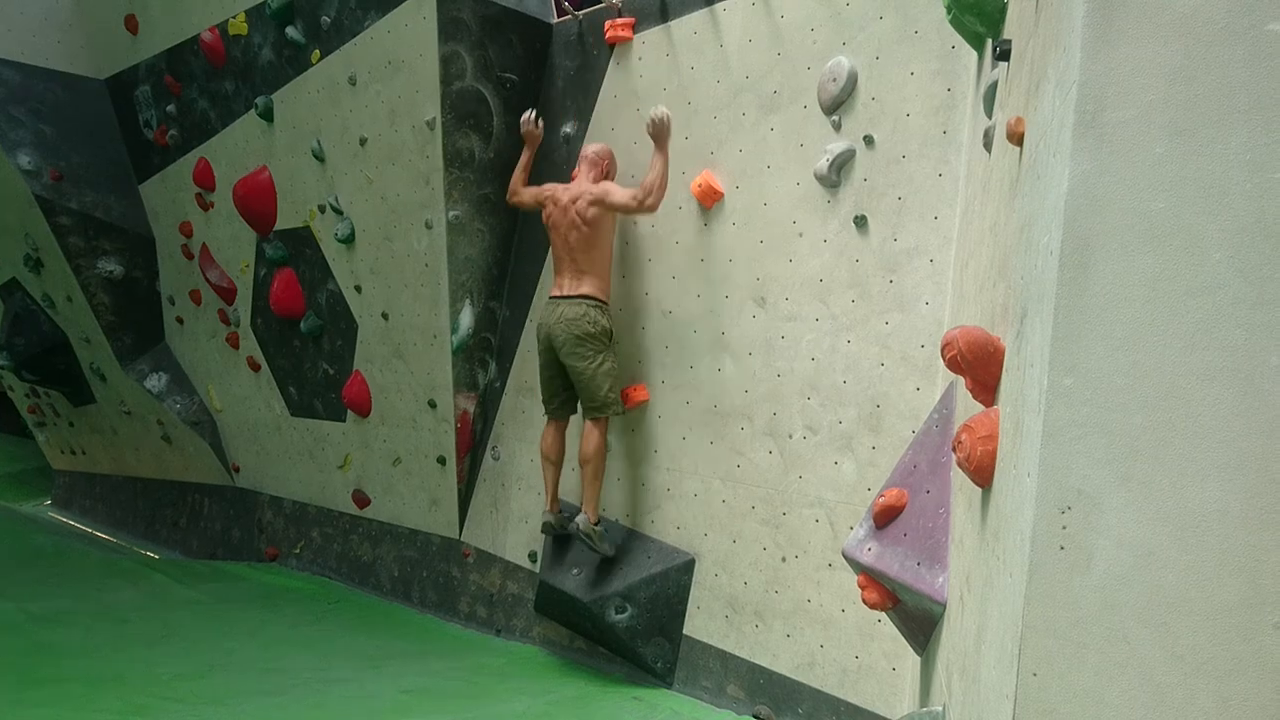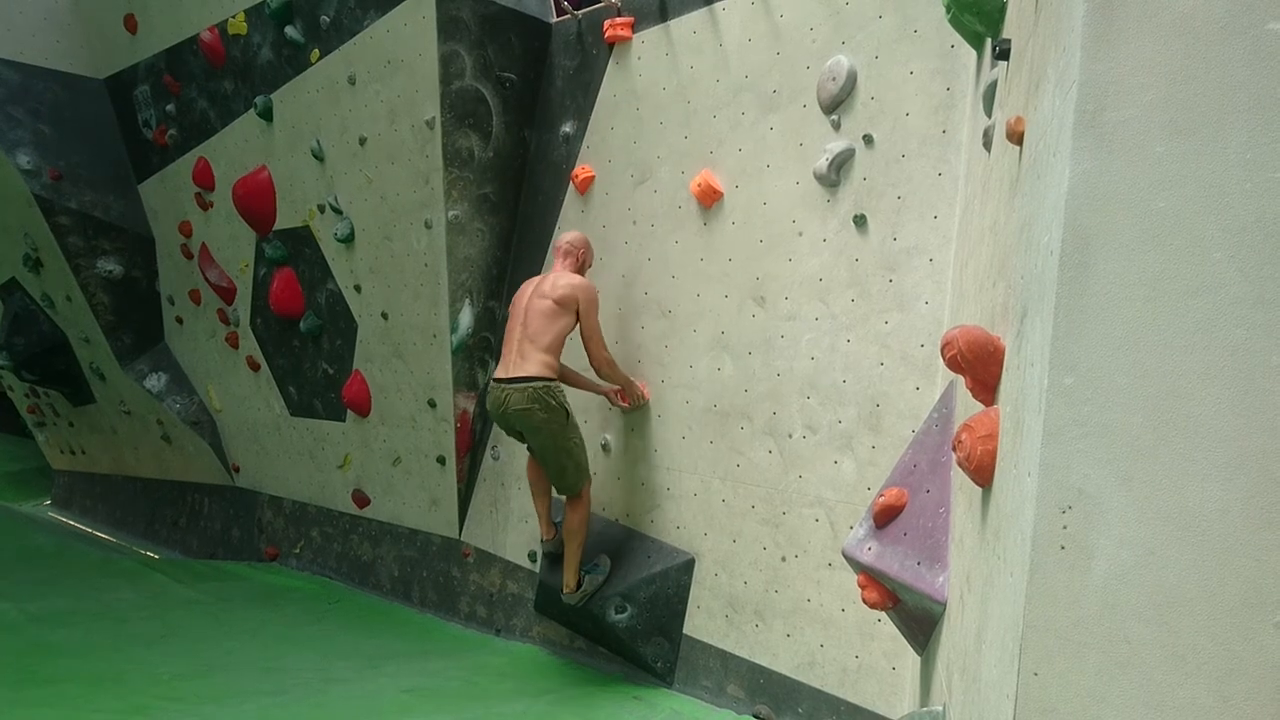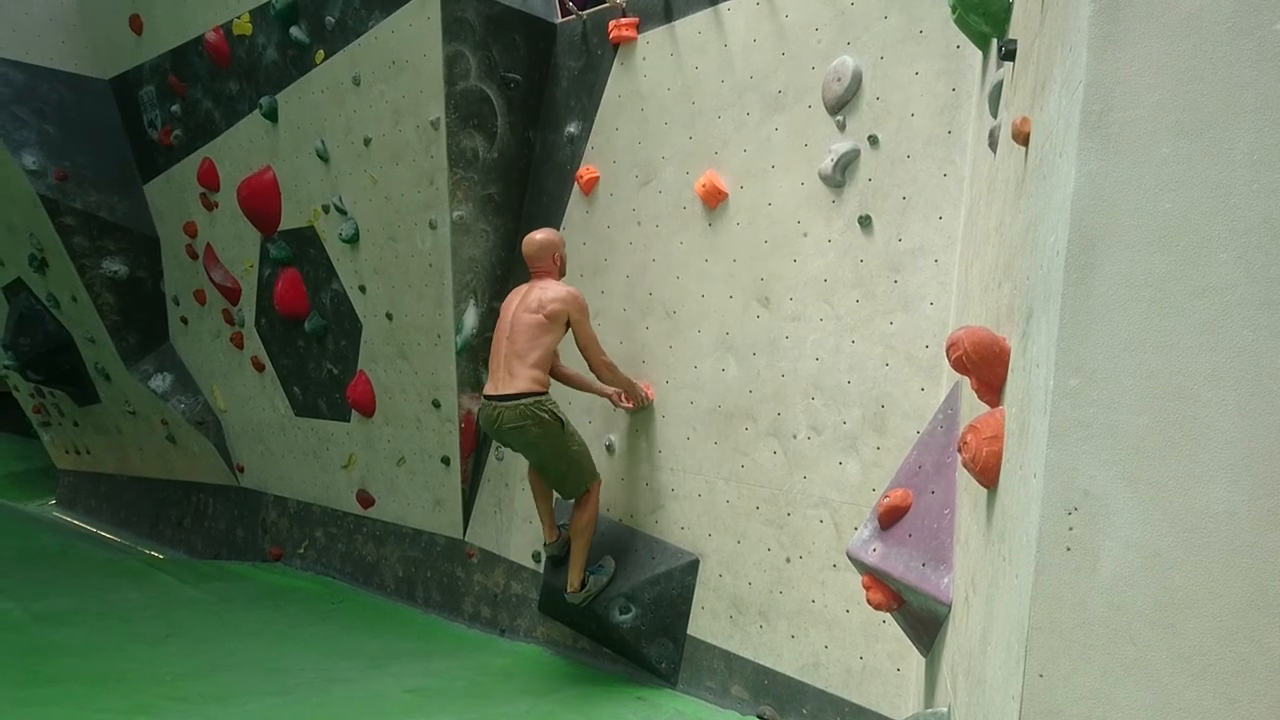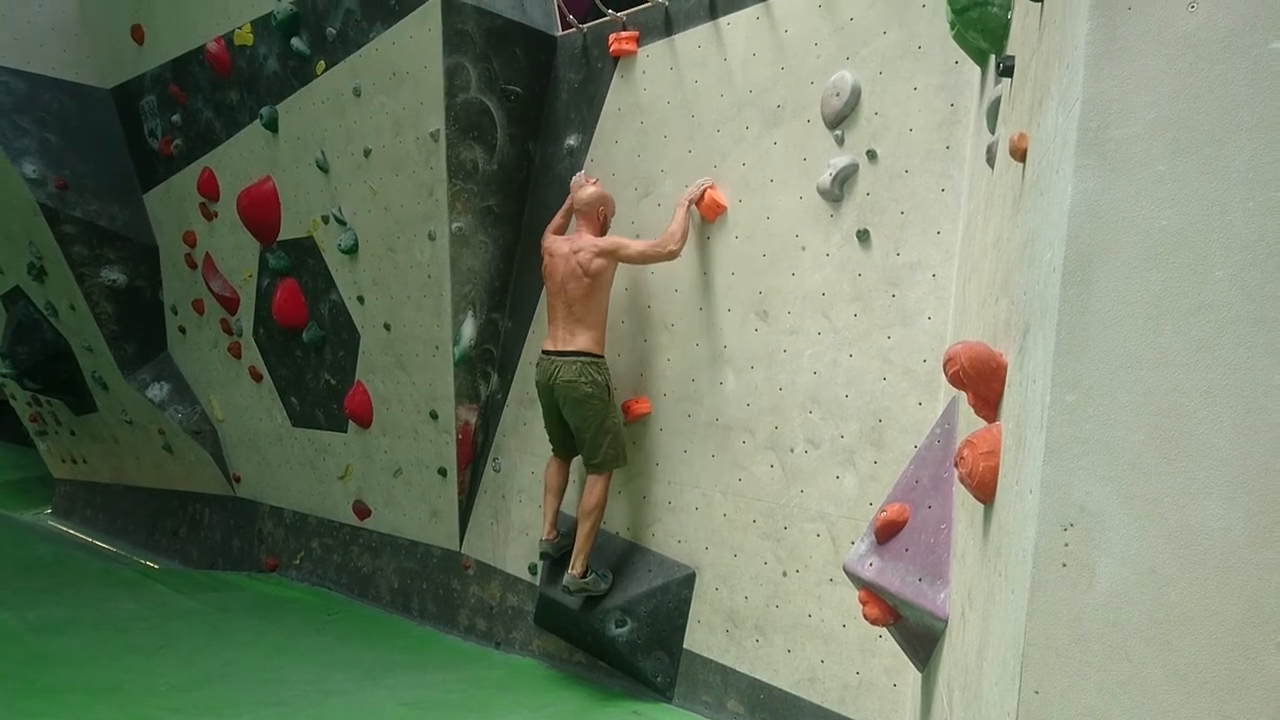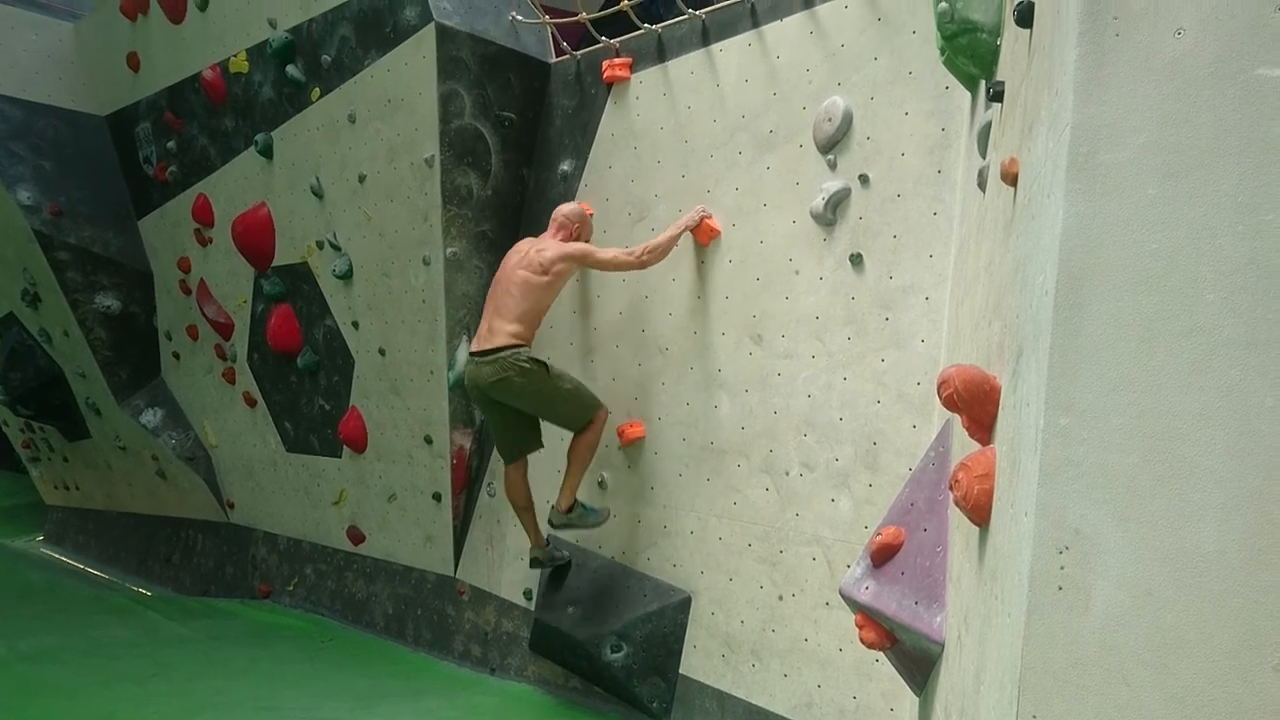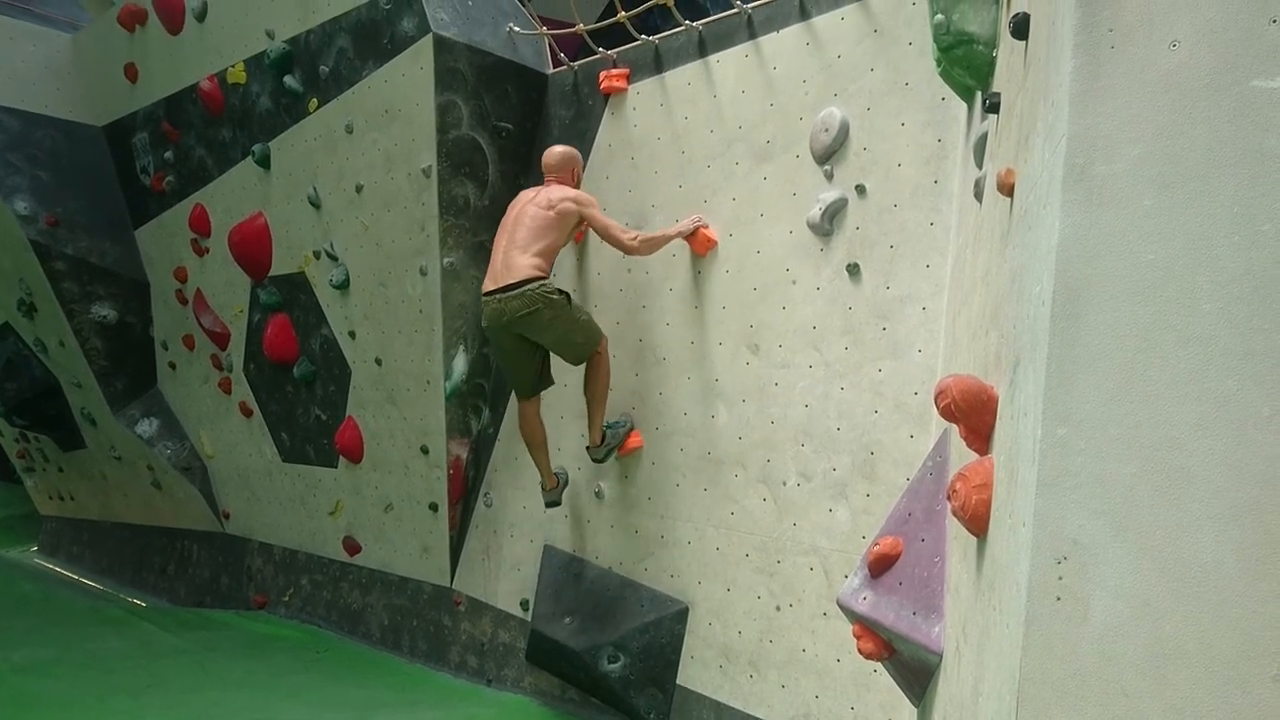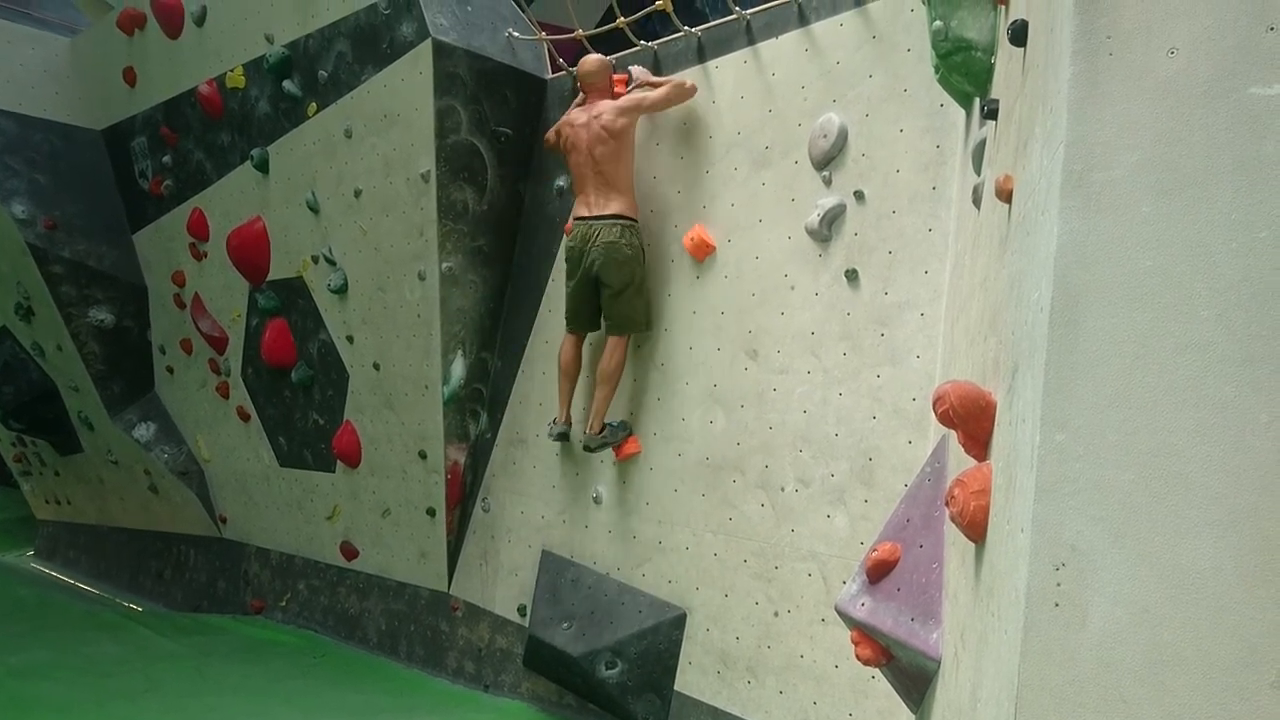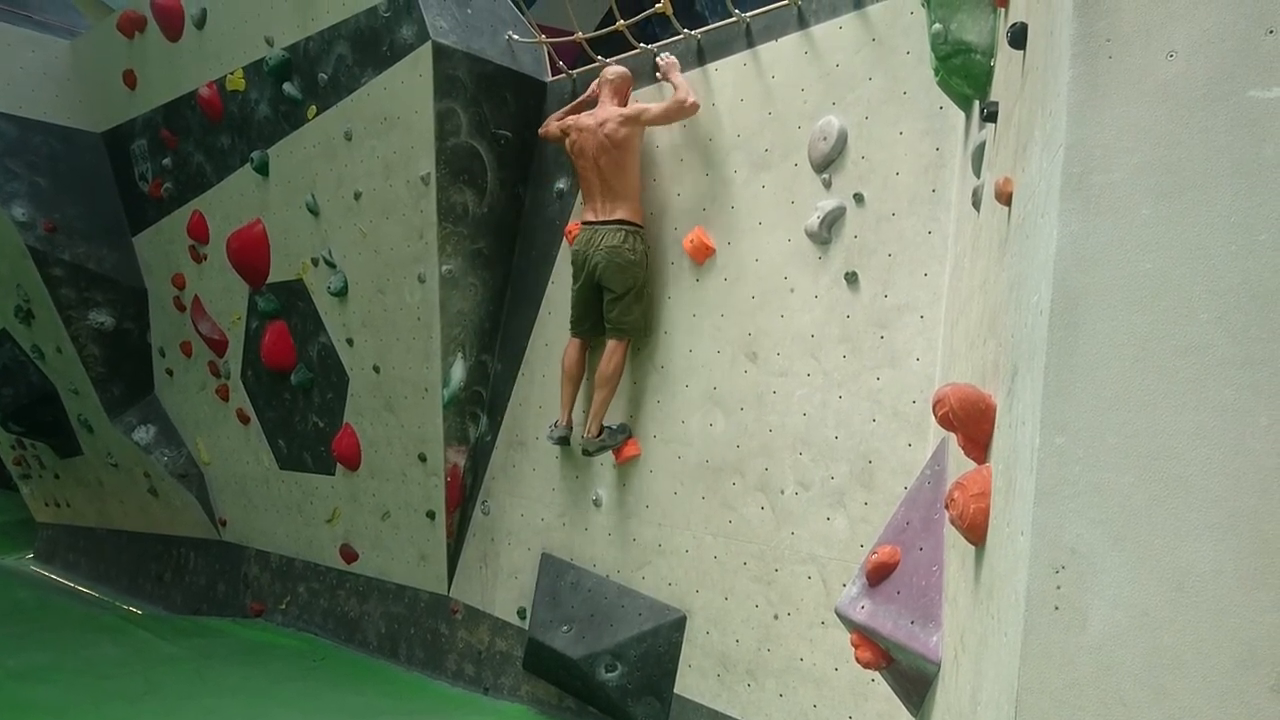
dt=0.5s
person 1, frame 1
left shoulder: (551, 198)
right shoulder: (600, 192)
left elbow: (513, 192)
right elbow: (647, 201)
left wrist: (530, 146)
right wrist: (661, 149)
left hip: (551, 316)
right hip: (585, 317)
left knee: (557, 416)
right knee: (596, 418)
left ankle: (551, 512)
right ankle: (587, 518)
person 1, frame 2
left shoulder: (526, 288)
right shoulder: (580, 287)
right elbow: (600, 359)
left wrist: (603, 390)
right wrist: (629, 385)
left hip: (497, 395)
right hip: (534, 396)
left knee: (539, 450)
right knee: (578, 489)
left ankle: (549, 535)
right ankle: (574, 584)
person 1, frame 3
left shoulder: (514, 298)
right shoulder: (566, 296)
right elbow: (600, 365)
left wrist: (606, 393)
right wrist: (632, 387)
left hip: (489, 411)
right hip: (526, 410)
left knee: (542, 454)
right knee: (588, 488)
left ankle: (553, 539)
right ankle: (577, 583)
person 1, frame 4
left shoulder: (552, 247)
right shoulder: (604, 247)
right elbow: (670, 247)
left wrist: (573, 198)
right wrist: (685, 202)
left hip: (547, 365)
right hip: (583, 370)
left knee: (561, 452)
right knee: (599, 468)
left ankle: (549, 535)
right ankle: (578, 571)
person 1, frame 5
left shoulder: (521, 248)
right shoulder: (568, 252)
right elbow: (641, 257)
left wrist: (569, 212)
right wrist: (684, 224)
left hip: (476, 368)
right hip: (511, 361)
left knee: (515, 458)
right knee: (595, 415)
left ankle: (539, 547)
right ankle: (565, 504)
person 1, frame 6
left shoulder: (522, 199)
right shoulder: (576, 199)
right elbow: (630, 243)
right wrist: (678, 230)
left hip: (492, 304)
right hip: (532, 296)
left knee: (527, 398)
right knee: (597, 351)
left ankle: (549, 483)
right ankle: (597, 440)
person 1, frame 7
left shoulder: (567, 124)
right shoulder: (625, 108)
left elbow: (550, 141)
right elbow: (686, 88)
left wrist: (577, 102)
right wrist: (647, 80)
left hip: (579, 232)
right hip: (617, 232)
left knee: (574, 331)
right knee: (618, 333)
left ankle: (562, 419)
right ankle: (596, 428)
person 1, frame 8
left shoulder: (571, 125)
right shoulder: (626, 116)
left elbow: (544, 129)
right elbow: (686, 105)
left wrist: (582, 100)
right wrist: (673, 74)
left hip: (586, 238)
right hip: (622, 239)
left knee: (579, 334)
right knee: (617, 338)
left ankle: (562, 421)
right ankle: (594, 431)
